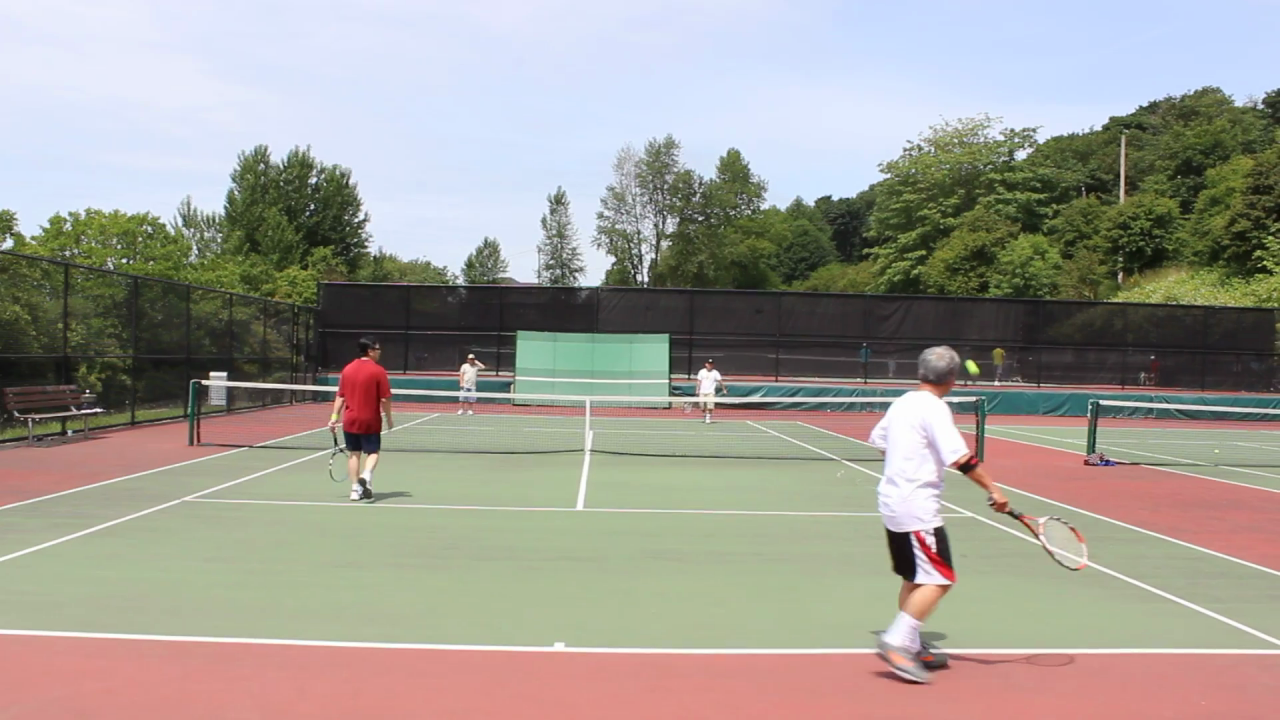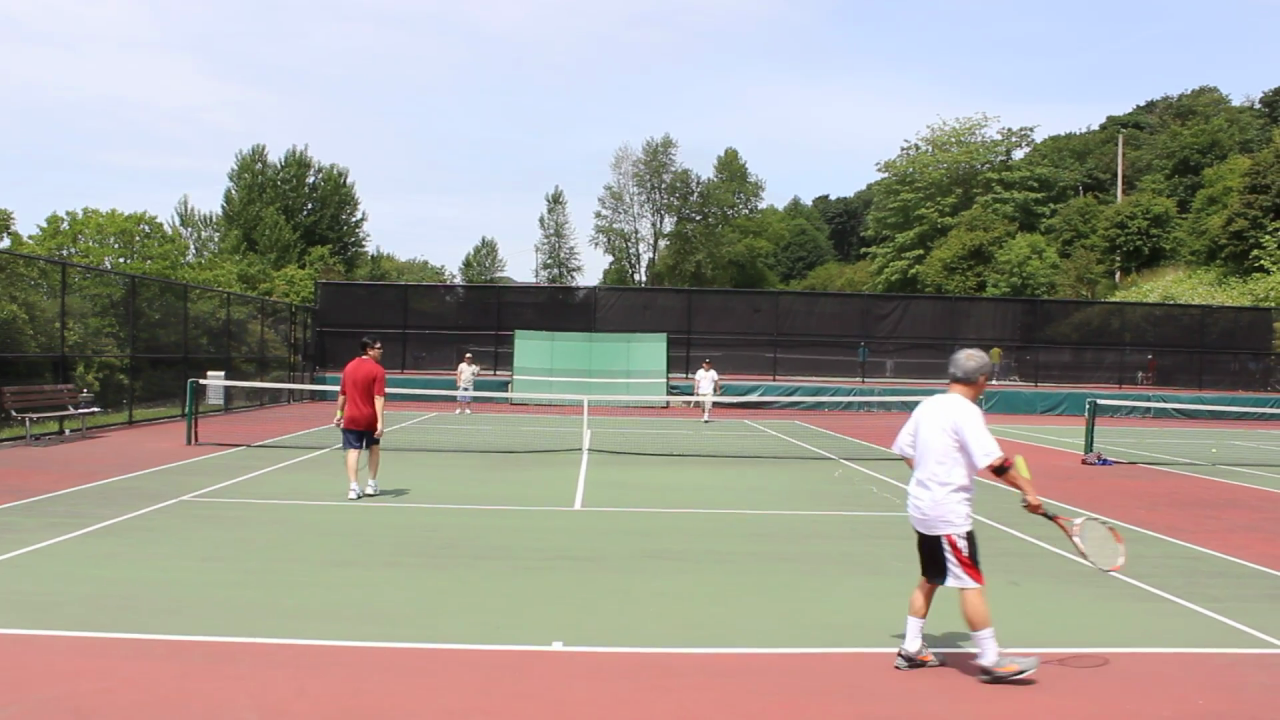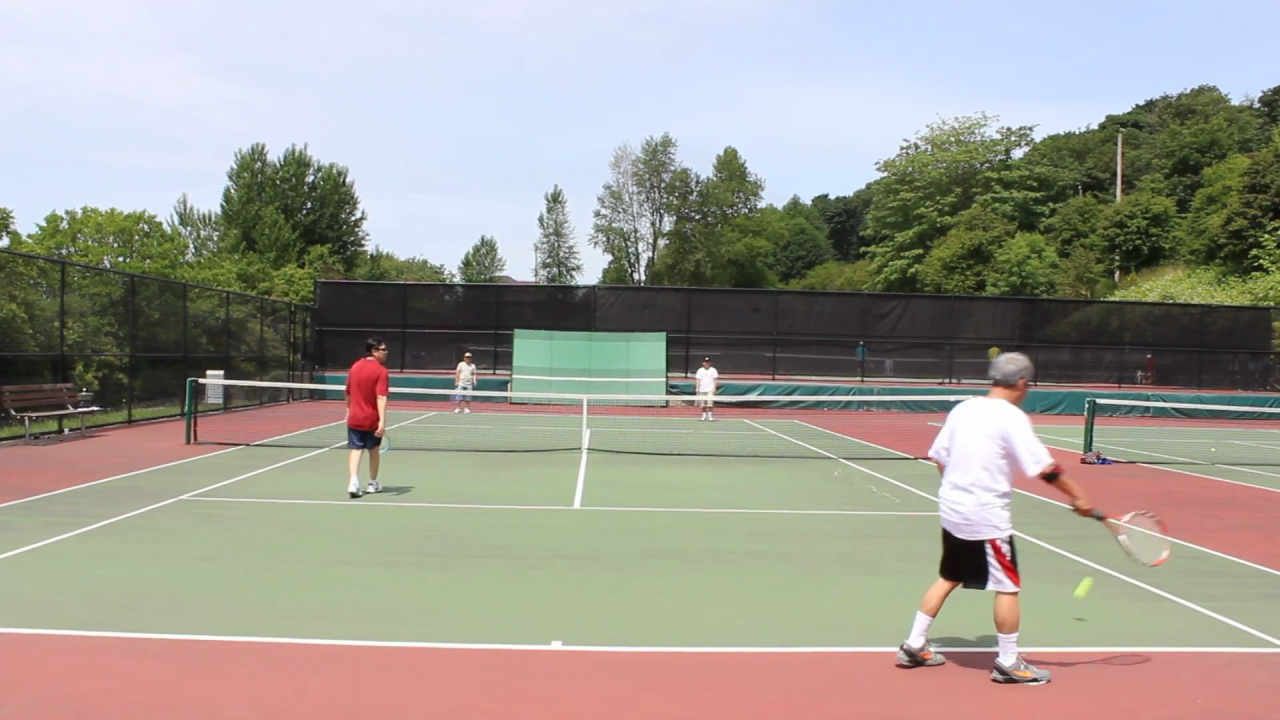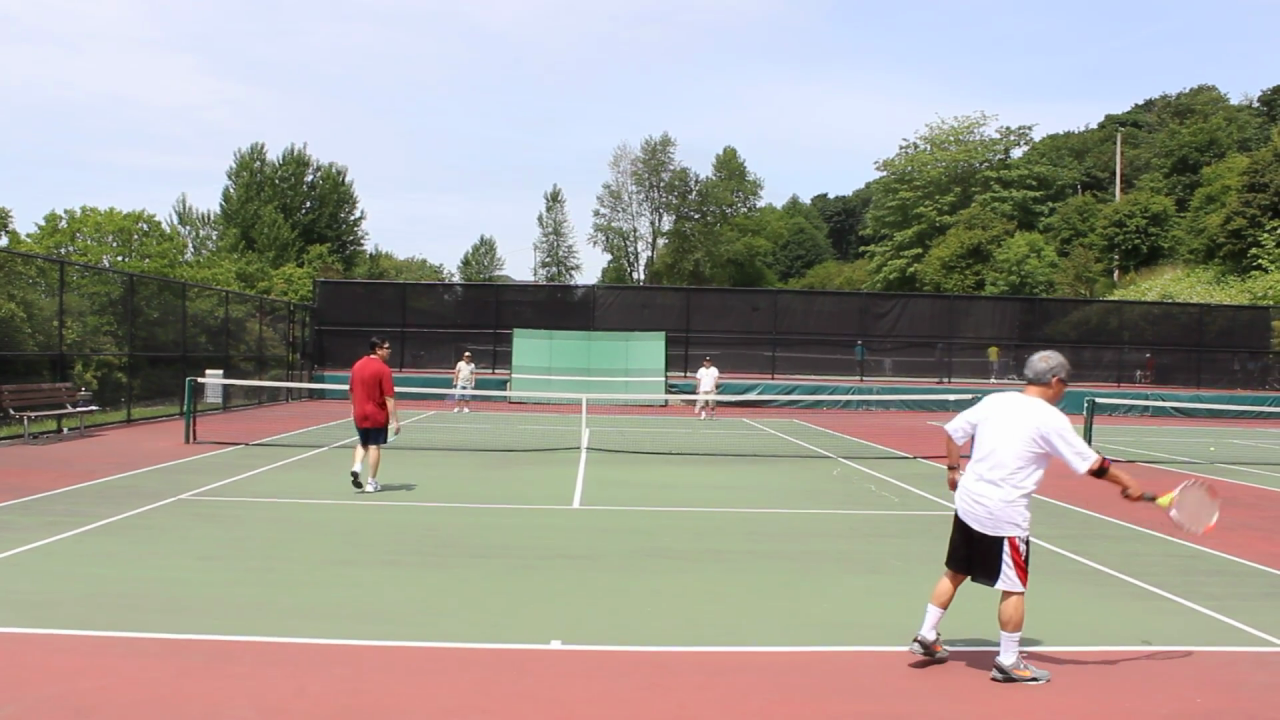
dt=0.2s
person 1, frame 1
left shoulder: (901, 402)
right shoulder: (934, 408)
left elbow: (878, 439)
right elbow: (960, 458)
right wrist: (992, 489)
left hip: (894, 502)
right hip: (915, 507)
left knee: (916, 579)
right knee: (937, 581)
left ankle: (908, 649)
right ankle: (896, 643)
person 1, frame 2
left shoulder: (927, 405)
right shoulder: (966, 412)
left elbow: (904, 449)
right elbow: (993, 460)
right wrist: (1027, 490)
left hip: (923, 506)
right hip: (948, 512)
left knee: (930, 579)
right knee: (971, 585)
left ankle: (912, 649)
right ankle: (990, 660)
person 1, frame 3
left shoulder: (962, 409)
right shoulder: (1012, 417)
left elbow: (939, 456)
right elbow: (1043, 466)
right wrist: (1076, 495)
left hip: (953, 509)
right hip: (986, 517)
left knee: (949, 578)
right knee: (1007, 588)
left ankle: (914, 645)
right ankle: (1009, 663)
person 1, frame 4
left shoulder: (994, 401)
right shoulder: (1050, 418)
left elbow: (954, 431)
right elbow: (1090, 462)
left wrist: (953, 470)
right wrist: (1127, 483)
left hip: (969, 502)
right hip: (1005, 512)
left knee: (955, 571)
right knee: (1013, 588)
left ankle: (926, 636)
right ankle: (1008, 662)
